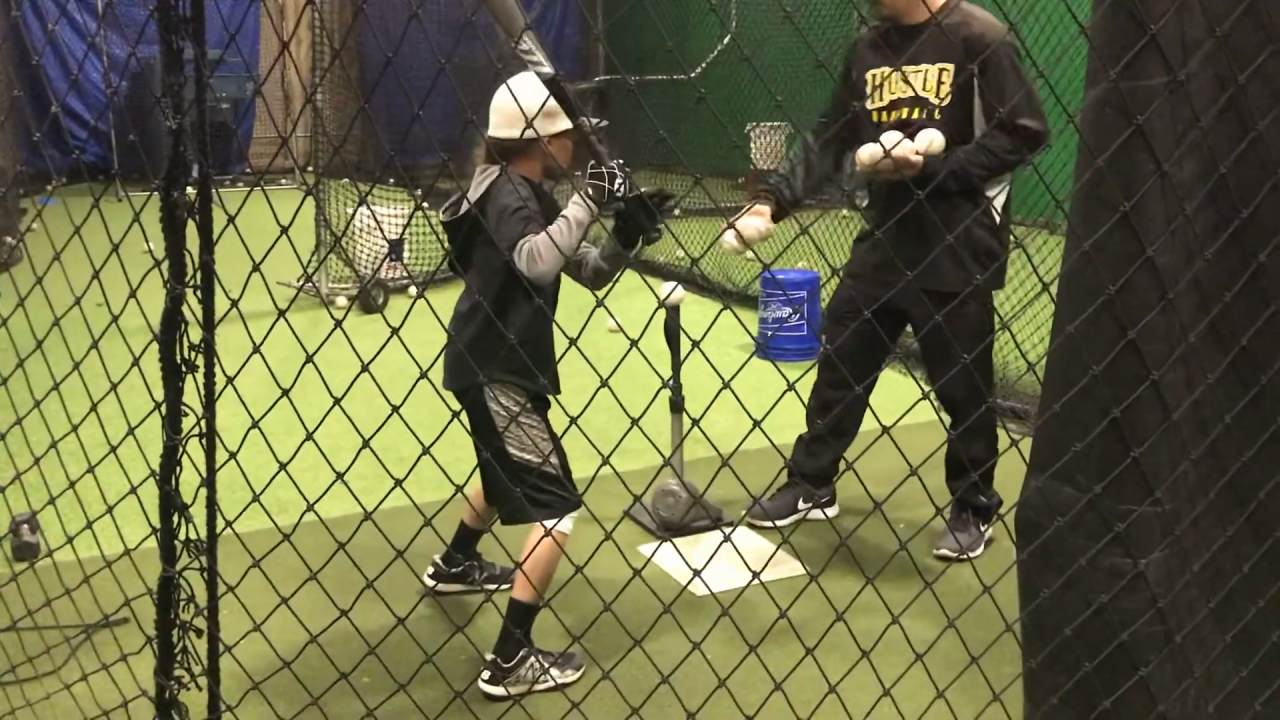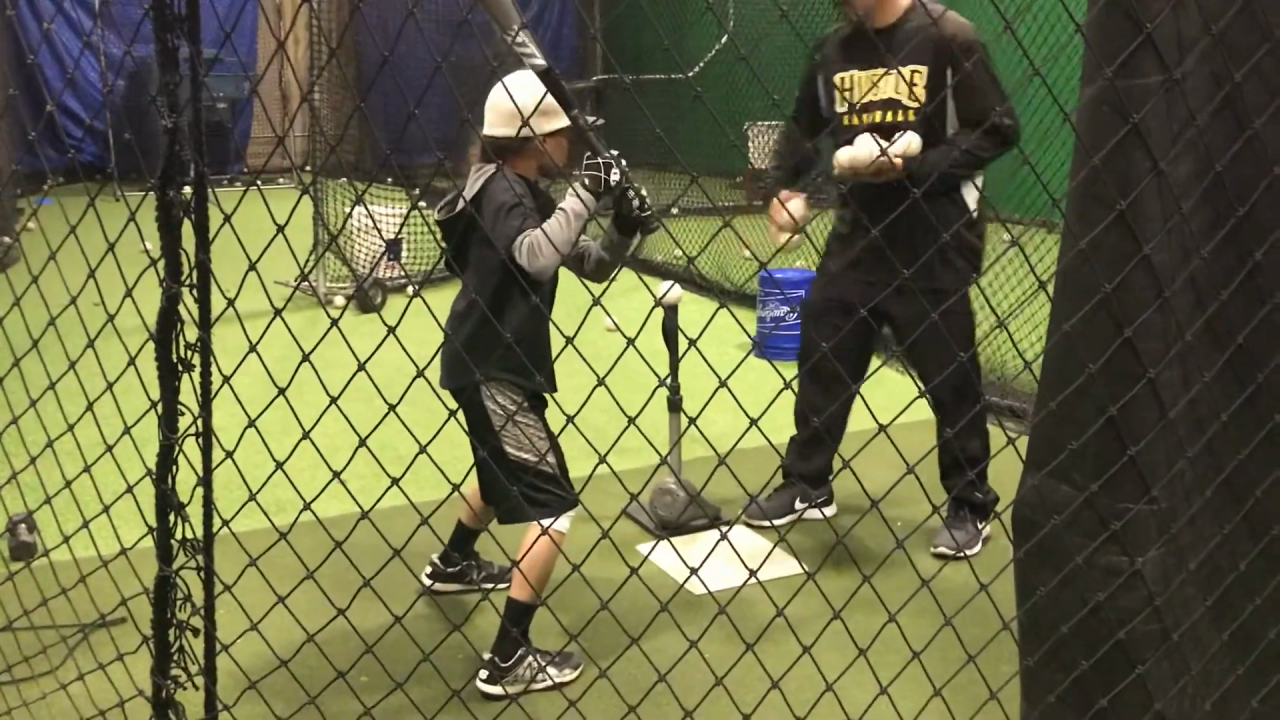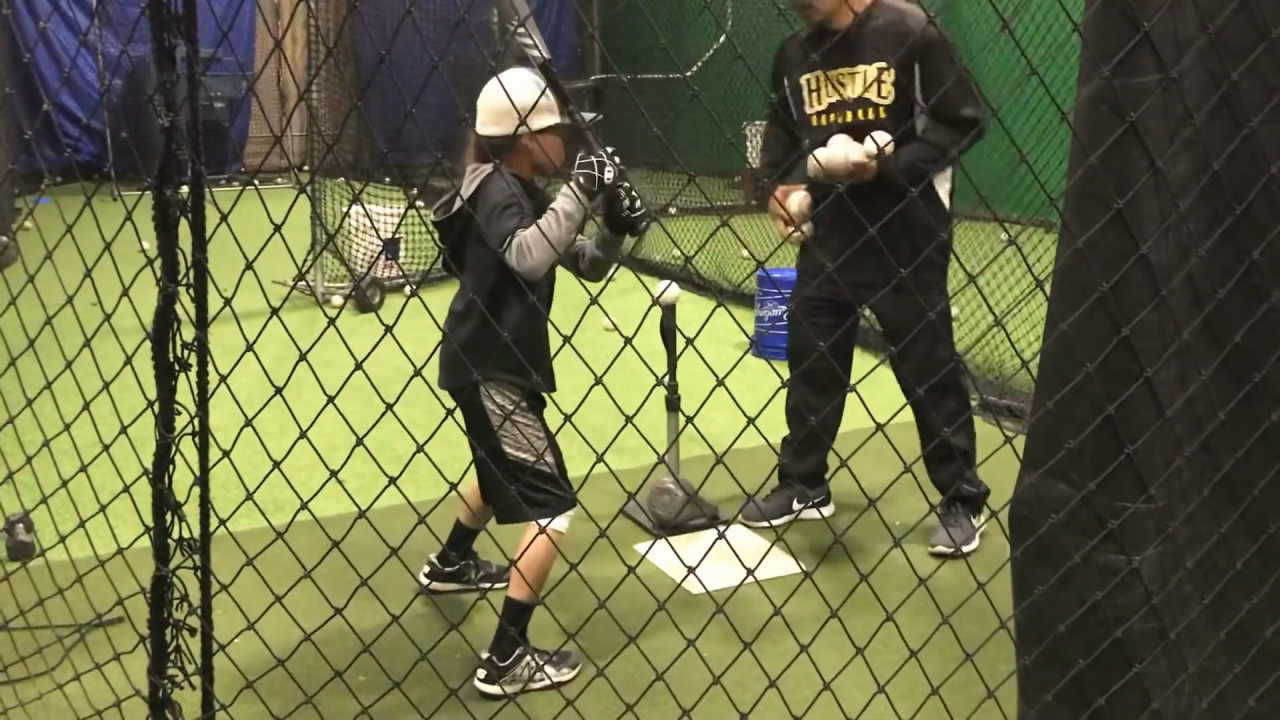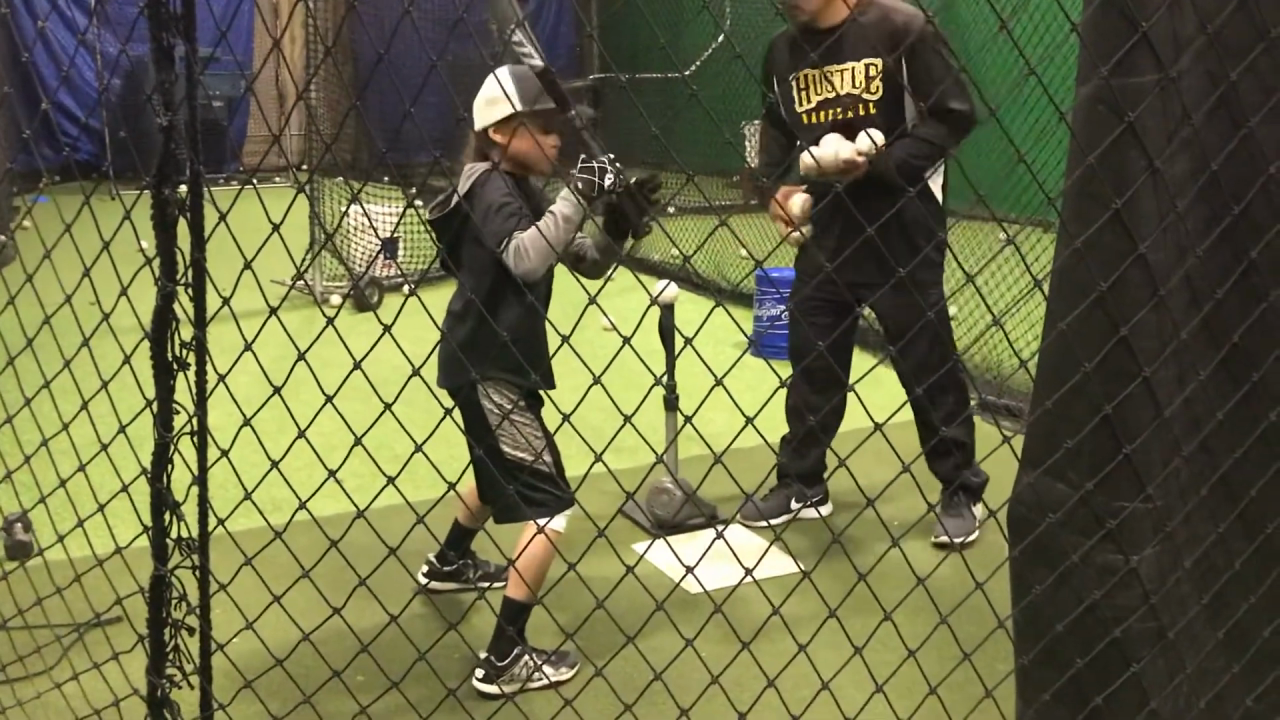
dt=0.2s
person 1, frame 1
left shoulder: (531, 197)
right shoulder: (506, 194)
left elbow: (591, 273)
right elbow: (536, 263)
left wrist: (628, 231)
right wrist: (589, 201)
left hip: (497, 363)
right hip: (495, 370)
left knee: (509, 470)
right knee: (555, 507)
left ankle: (454, 564)
right ankle: (511, 660)
person 1, frame 2
left shoulder: (527, 194)
right shoulder: (501, 192)
left elbow: (593, 265)
right elbow: (537, 258)
left wrist: (624, 225)
right wrist: (585, 194)
left hip: (493, 363)
right hip: (491, 370)
left knee: (505, 468)
right knee: (552, 506)
left ankle: (452, 563)
right ankle: (508, 658)
person 1, frame 3
left shoulder: (522, 194)
right shoulder: (497, 191)
left elbow: (589, 266)
right elbow: (528, 259)
left wrist: (615, 224)
right wrist: (578, 195)
left hip: (493, 363)
right hip: (489, 370)
left knee: (504, 468)
right knee: (551, 507)
left ankle: (450, 563)
right ankle: (506, 658)
person 1, frame 4
left shoulder: (522, 192)
right shoulder: (490, 190)
left elbow: (589, 264)
right elbow: (525, 260)
left wrist: (618, 221)
right wrist: (577, 196)
left hip: (493, 361)
right hip: (488, 369)
left knee: (501, 467)
right knee: (548, 505)
left ankle: (448, 563)
right ankle: (504, 658)
person 2, frame 1
right shoulder: (869, 47)
left elbow: (1024, 133)
right elbow: (830, 137)
left wrist: (933, 169)
right wrist: (773, 199)
left hip: (957, 248)
right hip: (881, 239)
left knee: (963, 386)
right knee: (839, 364)
left ankle: (974, 507)
right ankle: (810, 486)
person 2, frame 2
right shoulder: (833, 50)
left elbow: (997, 131)
right elbow: (803, 129)
left wrist: (912, 170)
right wrist: (783, 188)
left hip: (935, 244)
right hip: (855, 237)
left knee: (951, 381)
right knee: (822, 364)
left ankle: (970, 504)
right ankle: (808, 486)
person 2, frame 3
right shoulder: (796, 52)
left elbow: (963, 123)
right elbow: (782, 129)
left wrist: (885, 168)
right wrist: (779, 183)
left hip: (909, 237)
right hip: (829, 235)
left knee: (931, 374)
right knee: (810, 364)
left ankle: (962, 498)
right ankle: (803, 486)
person 2, frame 4
right shoulder: (784, 51)
left elbow: (954, 115)
left wrist: (877, 164)
right wrist: (778, 184)
left hip: (903, 231)
right hip: (825, 232)
left knee: (929, 367)
right knee: (812, 363)
left ankle: (961, 489)
right ankle: (802, 485)
